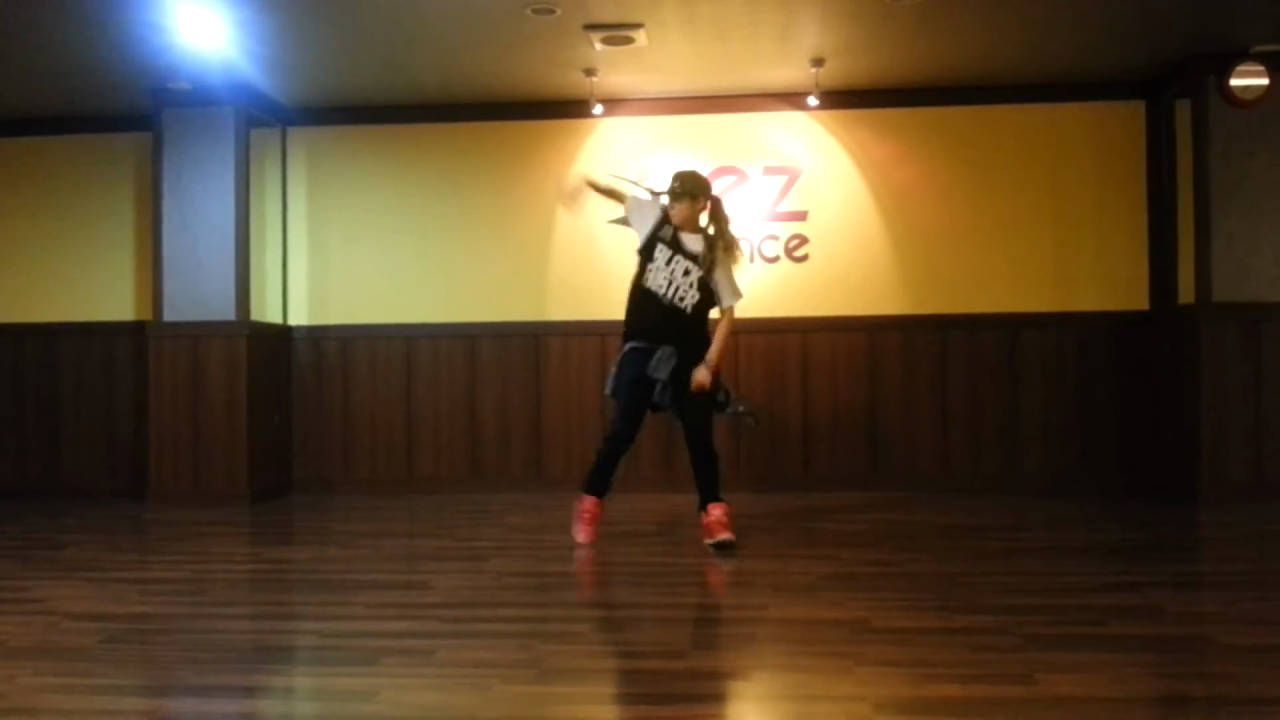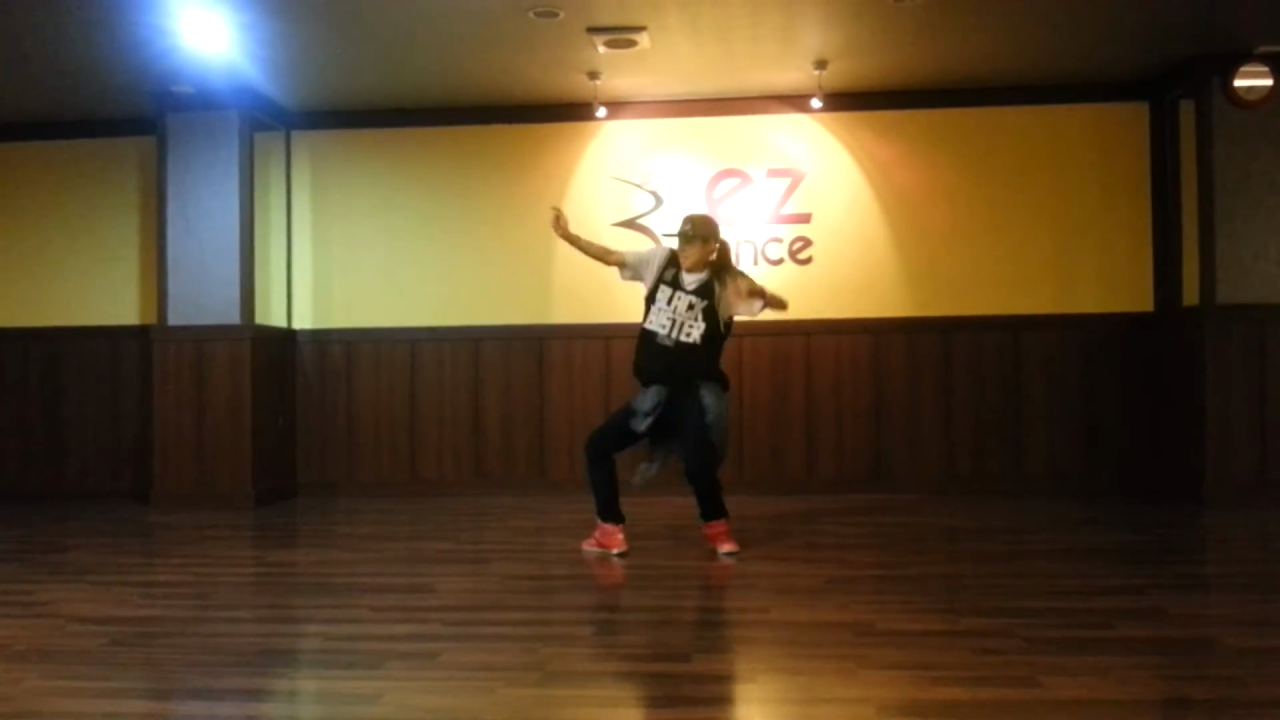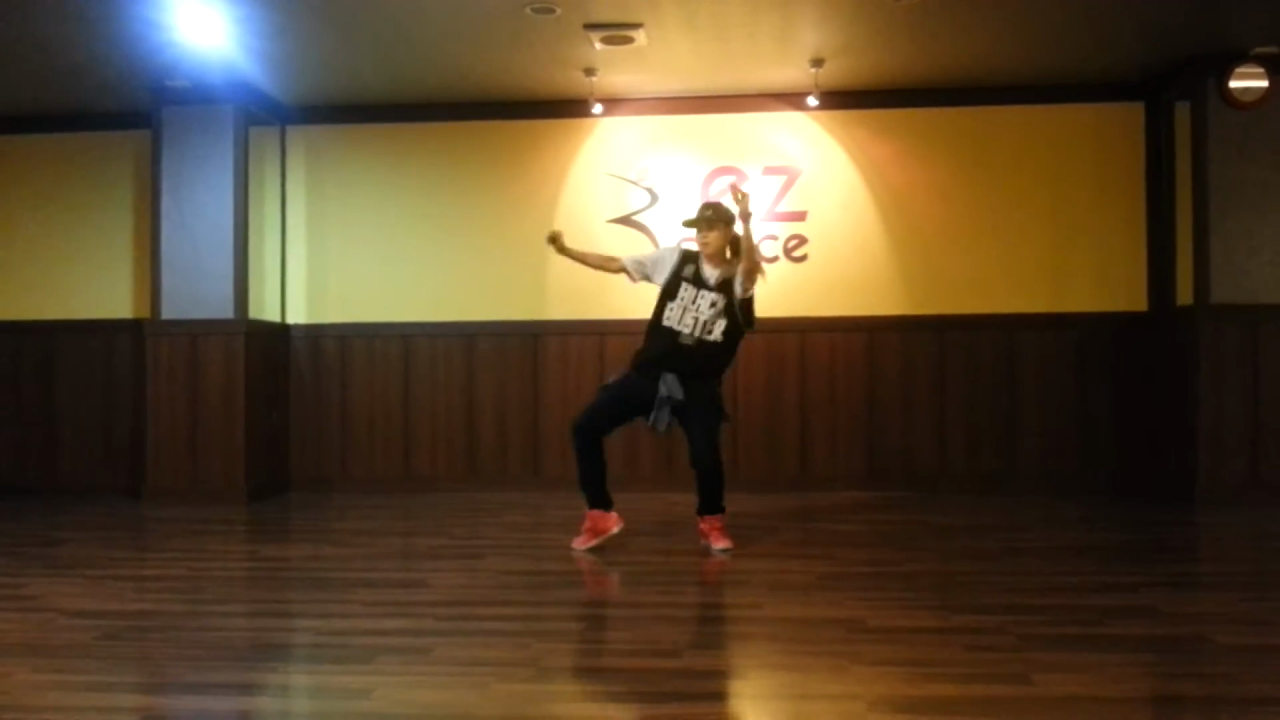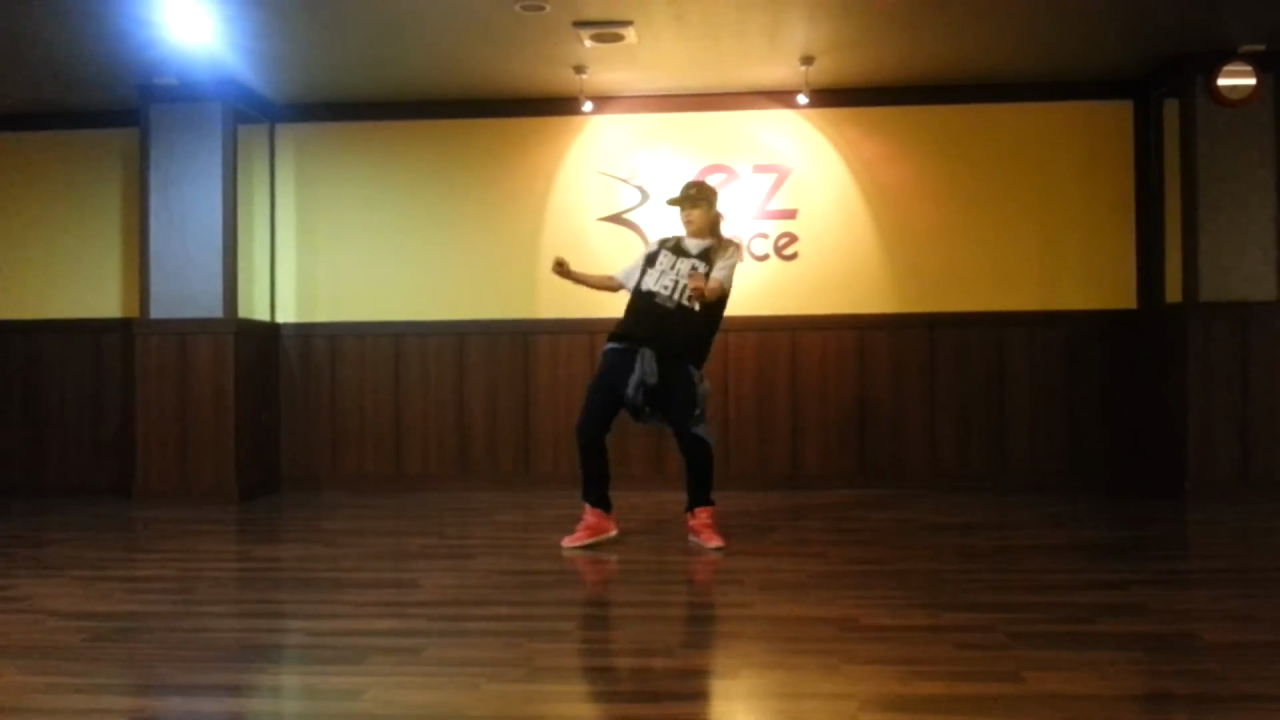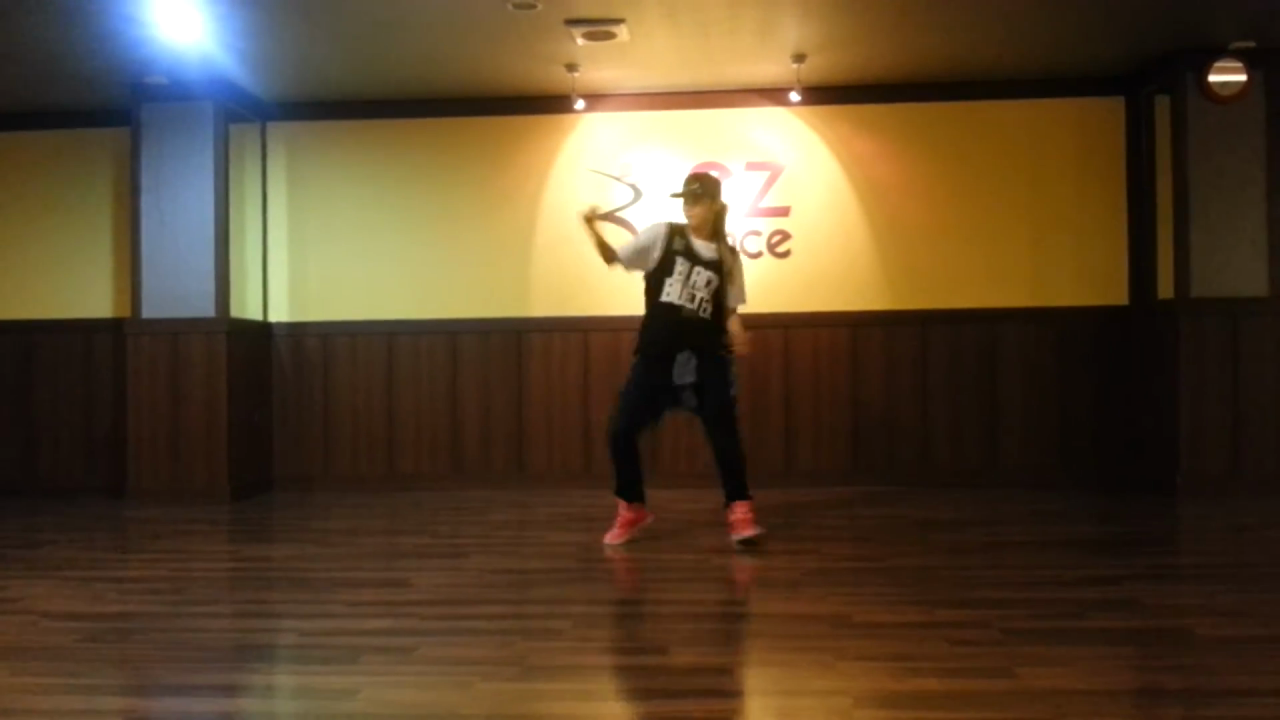
dt=0.5s
person 1, frame 1
left shoulder: (715, 255)
right shoulder: (656, 218)
left elbow: (726, 315)
right elbow: (623, 197)
left wrist: (709, 363)
right wrist: (590, 185)
left hip: (686, 354)
right hip: (642, 347)
left knee: (700, 435)
right knee: (624, 428)
left ankle: (714, 518)
right ankle: (590, 504)
person 1, frame 2
left shoulder: (724, 284)
right shoulder: (662, 260)
left elbow: (778, 306)
right elbow: (612, 258)
left wrist: (760, 294)
right wrist: (567, 235)
left hip: (695, 391)
right hip: (653, 388)
left knee: (699, 464)
right knee: (598, 445)
left ankle: (716, 527)
right ankle: (610, 530)
person 1, frame 3
left shoulder: (740, 275)
right shoulder: (674, 258)
left elbow: (753, 271)
right elbow: (618, 265)
left wrist: (745, 222)
right wrist: (567, 251)
left hip: (697, 384)
right hip: (649, 370)
left knee: (705, 452)
right knee: (586, 429)
left ankle: (712, 523)
right ankle: (600, 517)
person 1, frame 4
left shoulder: (725, 252)
right shoulder: (661, 247)
left elbow: (714, 291)
right elbow: (620, 281)
left wrist: (703, 290)
right wrist: (571, 275)
left hip: (677, 360)
right hip: (626, 349)
left knee: (694, 441)
right knee: (589, 428)
left ankle: (701, 520)
right ankle: (597, 518)
person 1, frame 5
left shoulder: (727, 255)
right shoulder: (663, 235)
left elbow: (730, 306)
right elbow: (614, 257)
left wrist: (736, 331)
right wrist: (594, 232)
left hip: (706, 357)
right hip: (657, 354)
left knee: (723, 435)
right knee: (621, 431)
left ankle: (740, 515)
right ankle: (632, 511)
